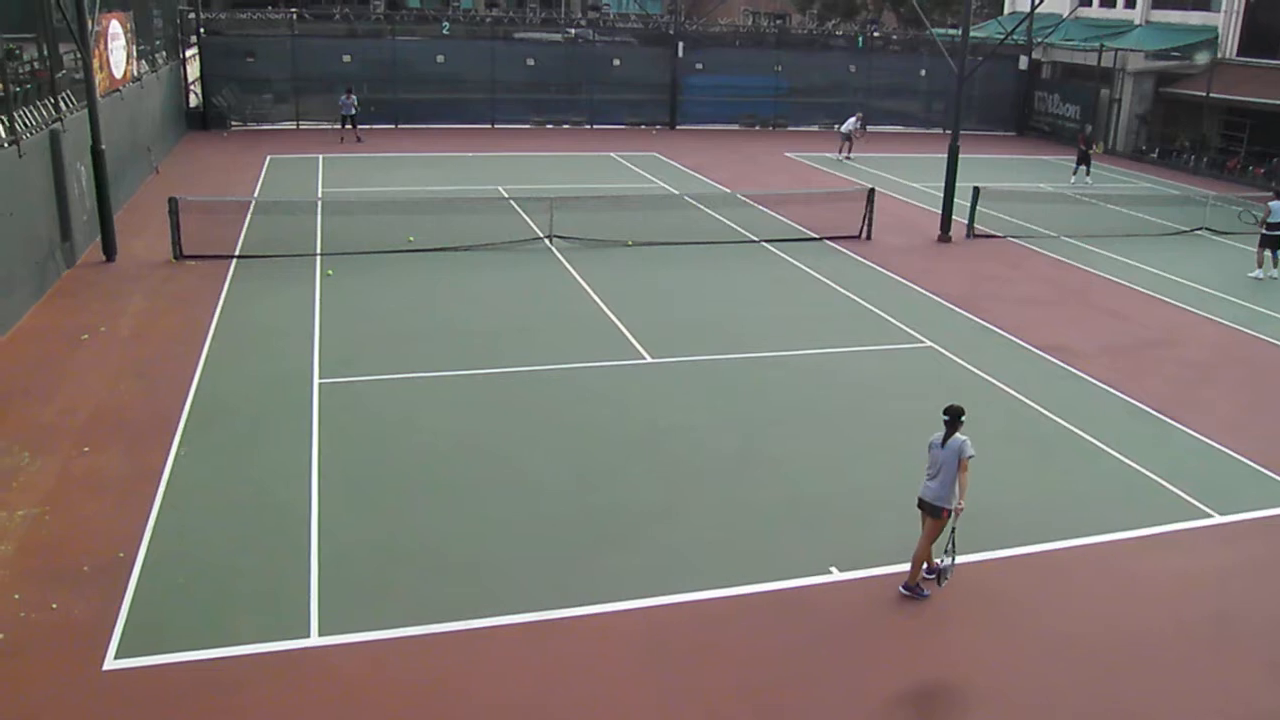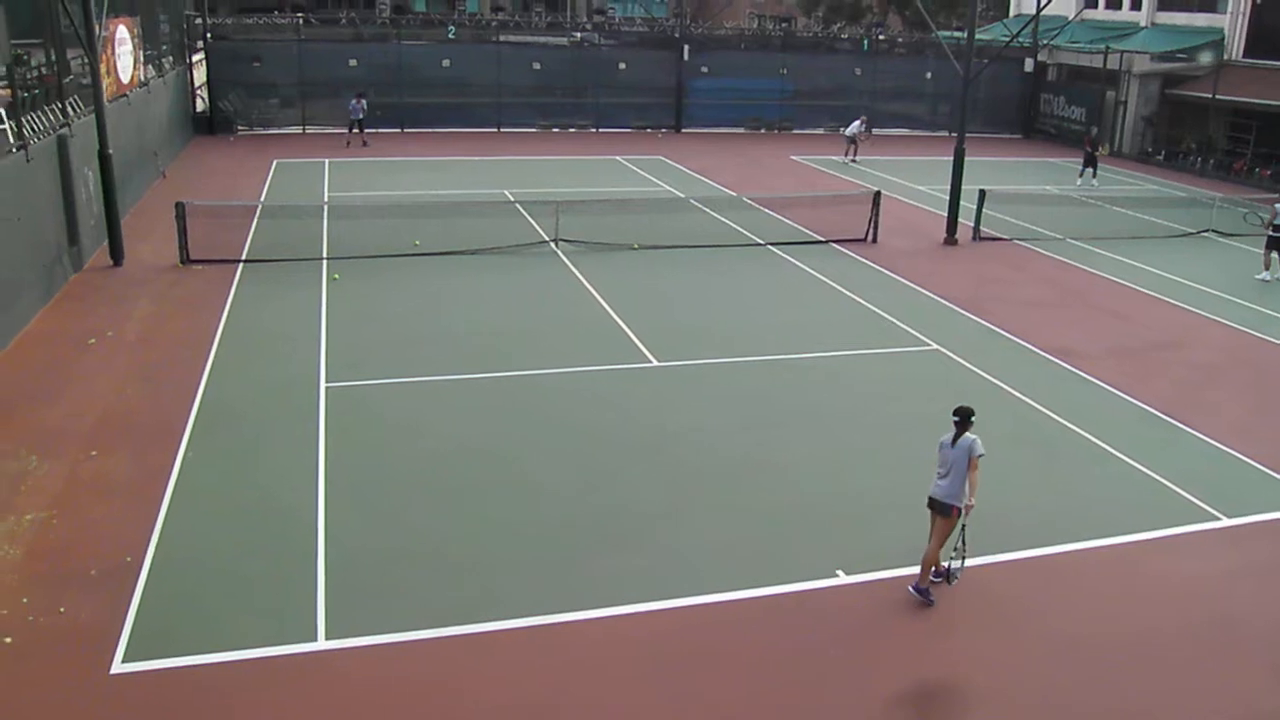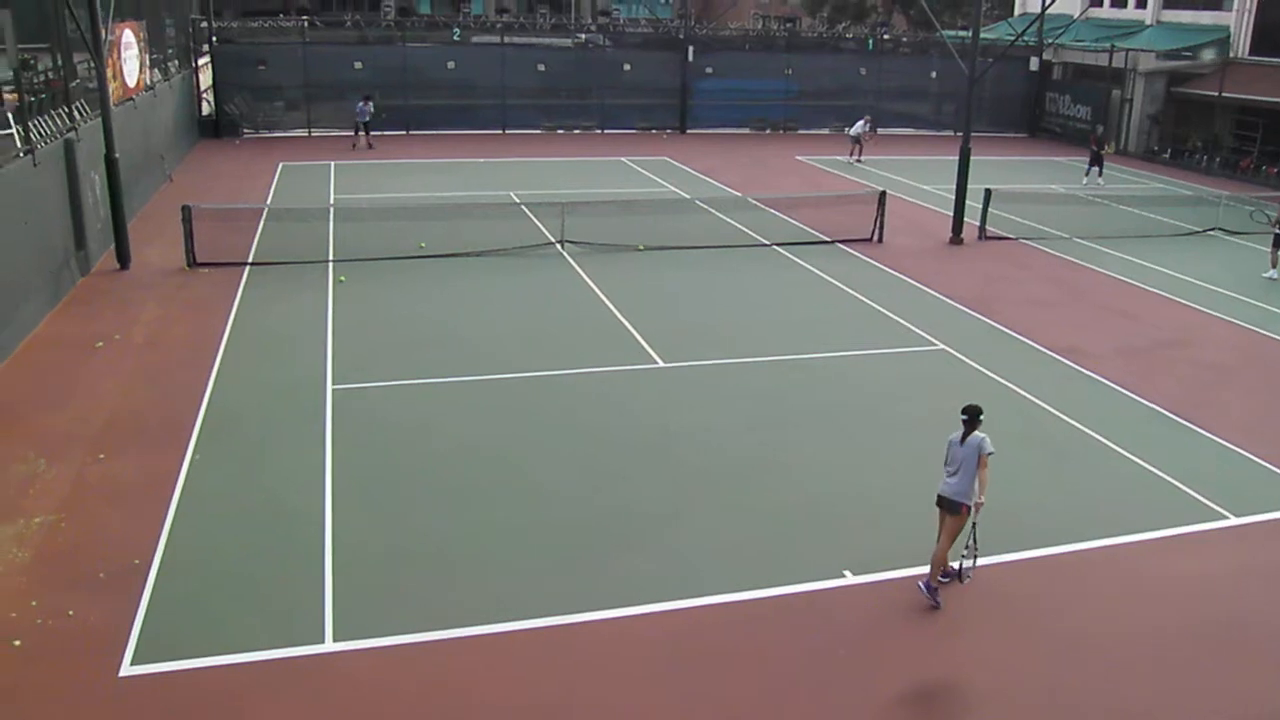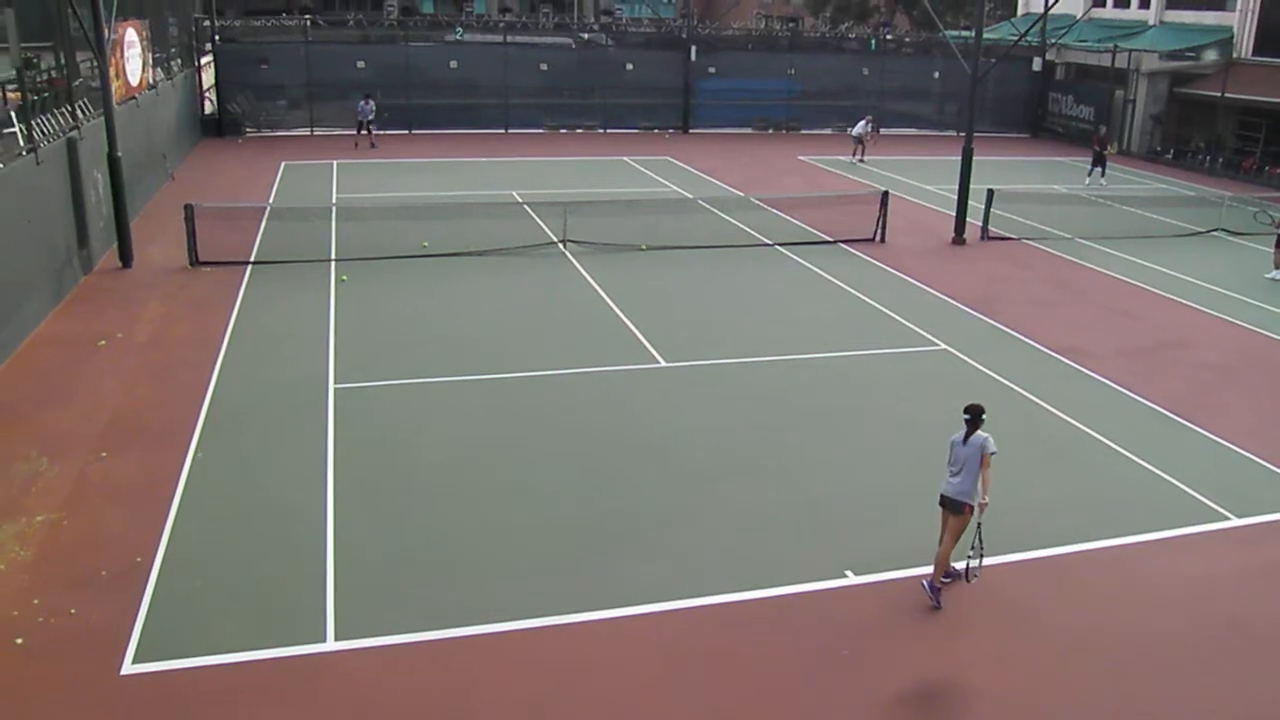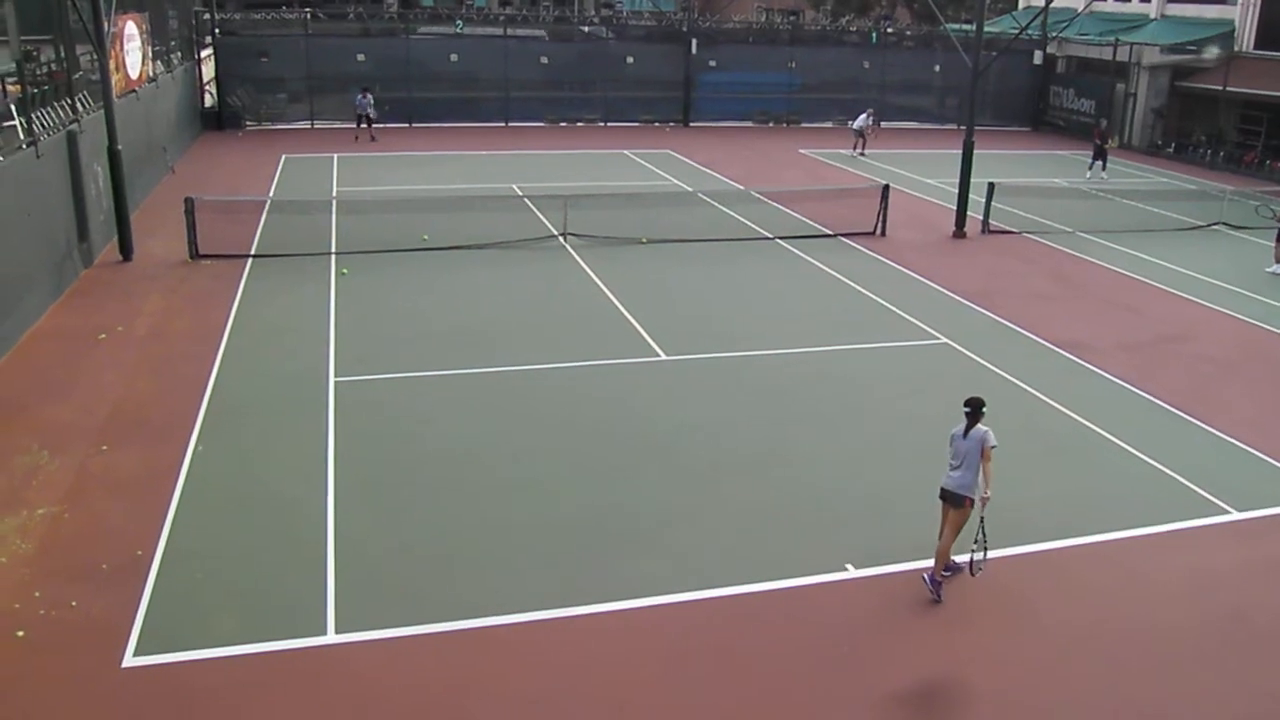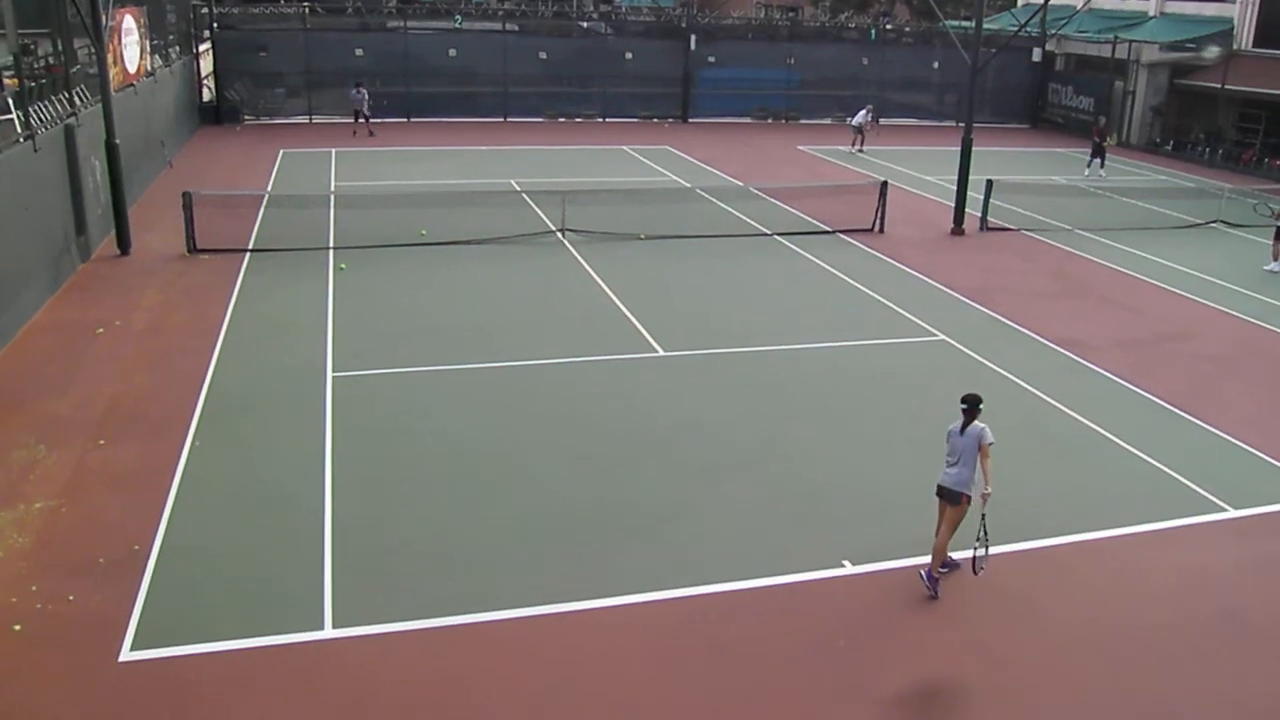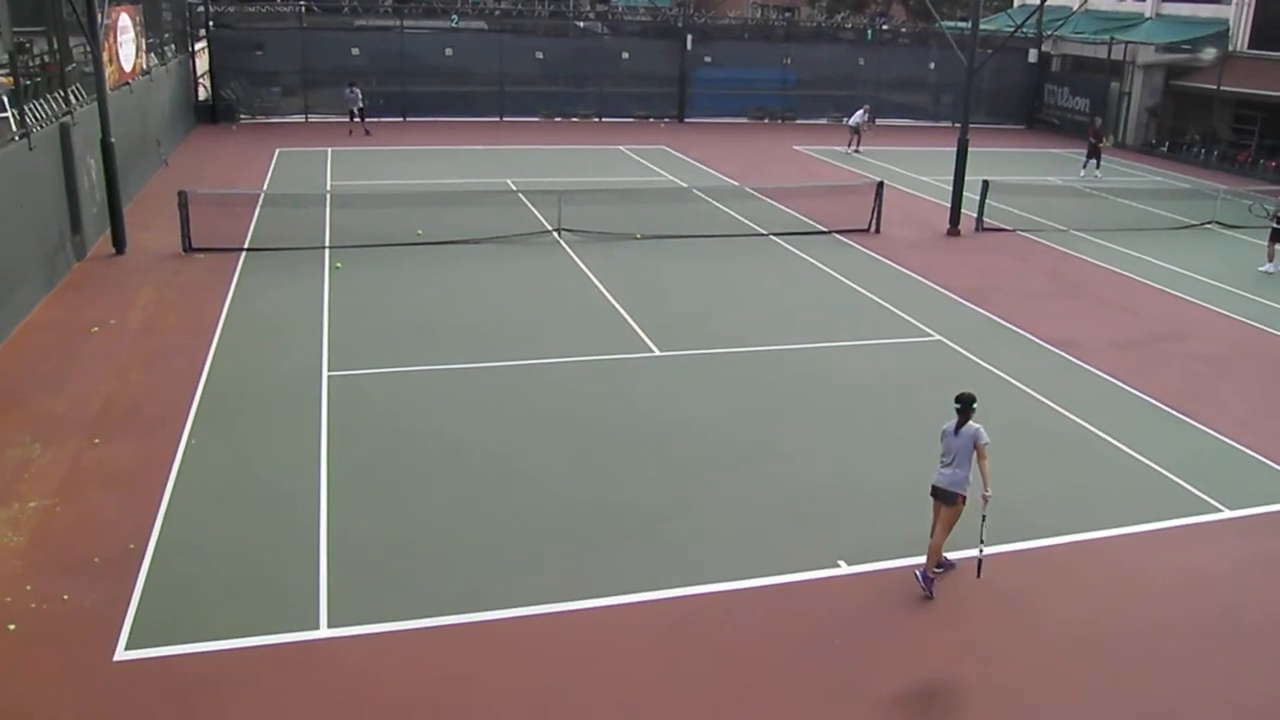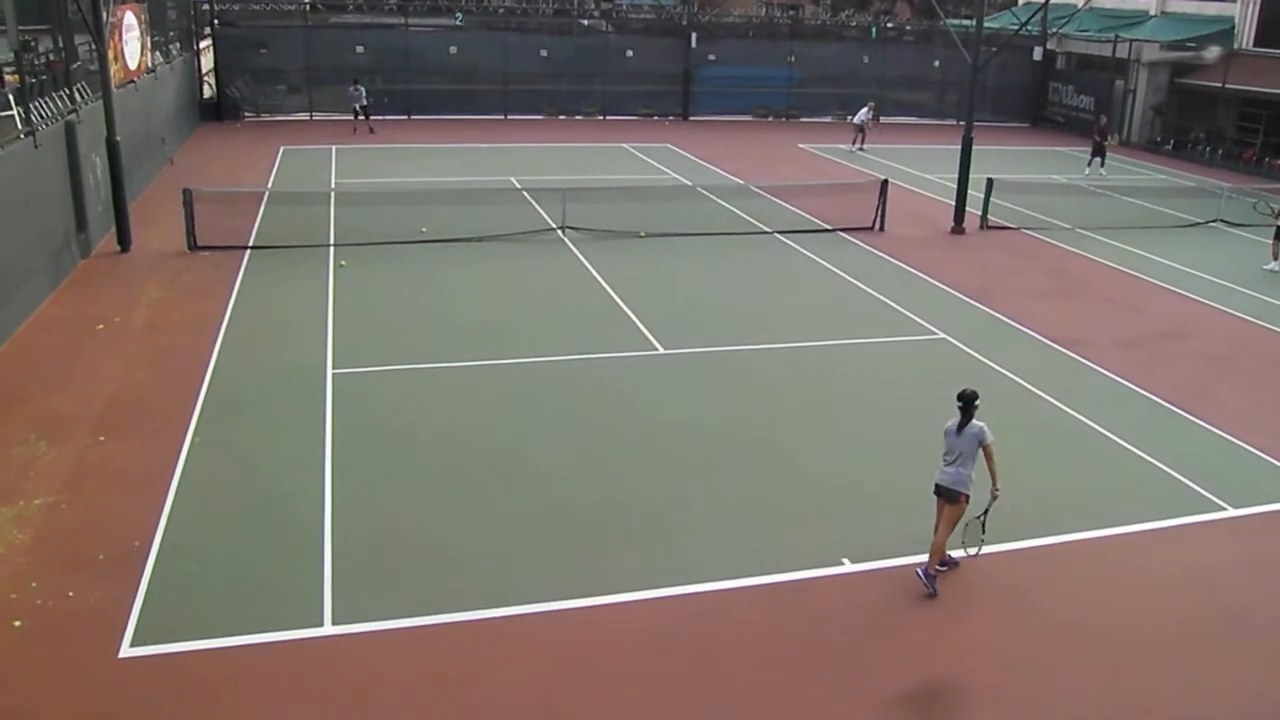
dt=0.2s
person 1, frame 1
left shoulder: (934, 439)
right shoulder: (963, 443)
right elbow: (963, 472)
right wrist: (961, 500)
left hip: (925, 494)
right hip: (942, 500)
left knee: (927, 537)
right knee: (926, 541)
left ankle: (931, 567)
right ankle: (910, 584)
person 1, frame 2
left shoulder: (944, 440)
right shoulder: (973, 441)
right elbow: (973, 470)
right wrist: (971, 497)
left hip: (936, 494)
right hip: (952, 499)
left knee: (935, 538)
right knee: (936, 541)
left ankle: (938, 570)
right ankle: (921, 584)
person 1, frame 3
left shoulder: (953, 438)
right shoulder: (982, 440)
right elbow: (982, 468)
right wrist: (981, 495)
left hip: (944, 492)
right hip: (962, 498)
left knee: (943, 537)
right knee: (946, 540)
left ankle: (945, 570)
right ankle: (931, 582)
person 1, frame 4
left shoulder: (956, 438)
right shoulder: (985, 439)
right elbow: (985, 468)
right wrist: (985, 495)
left hip: (947, 491)
right hip: (964, 497)
left knee: (946, 536)
right knee: (949, 540)
left ankle: (946, 570)
right ankle: (934, 582)
person 1, frame 5
left shoulder: (956, 431)
right shoulder: (985, 433)
right elbow: (986, 461)
right wrist: (987, 488)
left hip: (948, 485)
right hip: (965, 491)
left knee: (945, 530)
right knee: (950, 533)
left ankle: (946, 564)
right ankle: (935, 576)
person 1, frame 6
left shoulder: (952, 428)
right shoulder: (981, 430)
right elbow: (985, 458)
right wrist: (987, 485)
left hip: (944, 482)
right hip: (961, 487)
left knee: (942, 526)
right knee: (946, 531)
left ankle: (943, 560)
right ankle: (932, 572)
person 1, frame 7
left shoulder: (946, 428)
right shoulder: (976, 430)
right elbow: (982, 459)
right wrist: (986, 487)
left hip: (939, 482)
right hip: (956, 487)
left knee: (937, 526)
right knee: (941, 531)
left ankle: (938, 560)
right ankle: (927, 572)
person 1, frame 8
left shoulder: (949, 426)
right shoulder: (980, 429)
right elbow: (989, 458)
right wrist: (995, 484)
left hip: (942, 480)
right hip: (959, 485)
left knee: (940, 525)
right knee: (945, 529)
left ankle: (942, 558)
right ankle: (929, 570)
